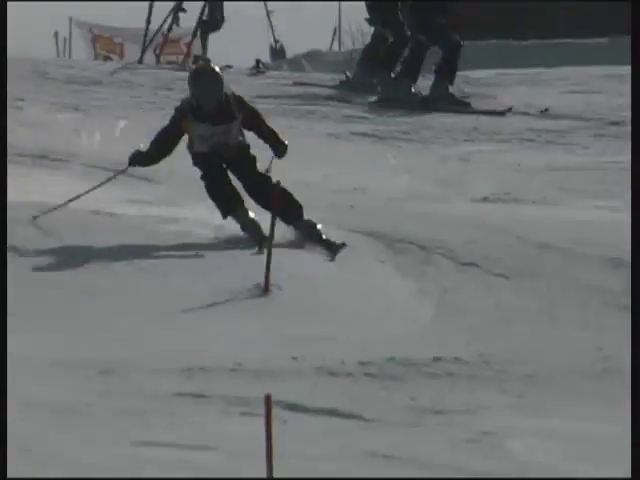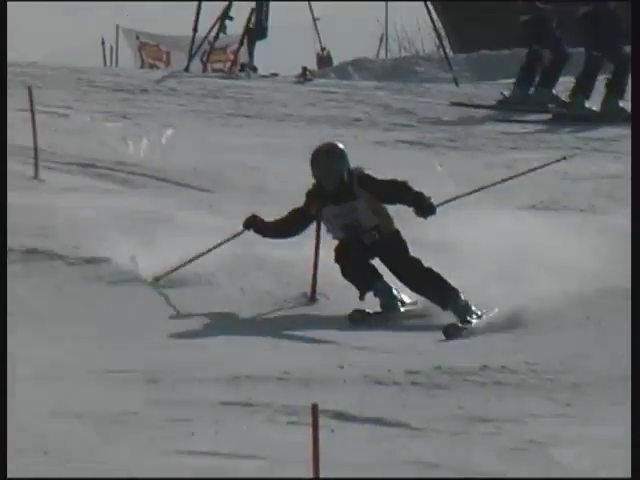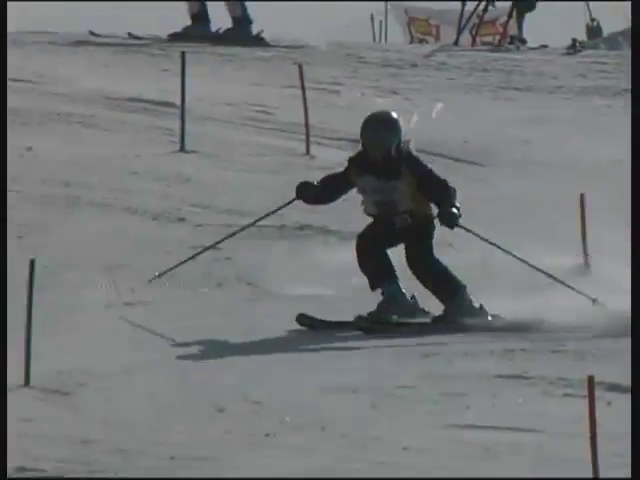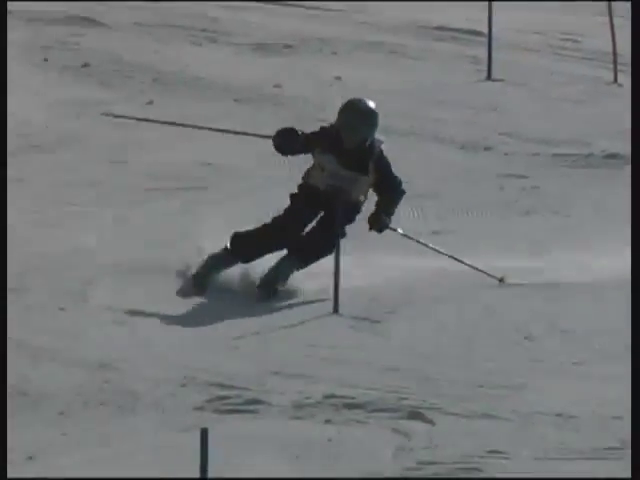
dt=0.4s
person 1, frame 1
left shoulder: (232, 104)
right shoulder: (186, 113)
left elbow: (254, 122)
right elbow: (167, 139)
left wrist: (275, 142)
right wrist: (146, 156)
left hip: (234, 149)
right hip: (206, 155)
left knee: (261, 187)
right knee: (215, 179)
left ankle: (301, 225)
right ankle: (247, 223)
person 1, frame 2
left shoulder: (360, 183)
right shoulder: (316, 199)
left elbow: (393, 189)
right elbow: (293, 223)
left wrist: (418, 200)
right wrist: (263, 226)
left hip: (382, 234)
right hip: (353, 241)
left knee: (407, 268)
right knee: (345, 256)
left ankle: (459, 304)
right ankle: (386, 295)
person 1, frame 3
left shoulder: (407, 163)
right shoulder: (358, 167)
left elbow: (436, 186)
right elbow: (331, 188)
left wrist: (448, 208)
right wrist: (310, 191)
left hip: (416, 219)
right hip: (386, 221)
left knee: (421, 259)
right knee: (366, 244)
left ankle: (462, 304)
right ankle: (397, 301)
person 1, frame 4
left shoulder: (374, 158)
right shoulder: (327, 139)
left elbow: (393, 188)
right elbow: (286, 143)
left wrist: (384, 213)
right wrist: (289, 140)
left hip: (342, 203)
right hip: (314, 191)
left knee: (329, 232)
right knee: (282, 229)
left ankle: (278, 275)
right ankle: (221, 261)
